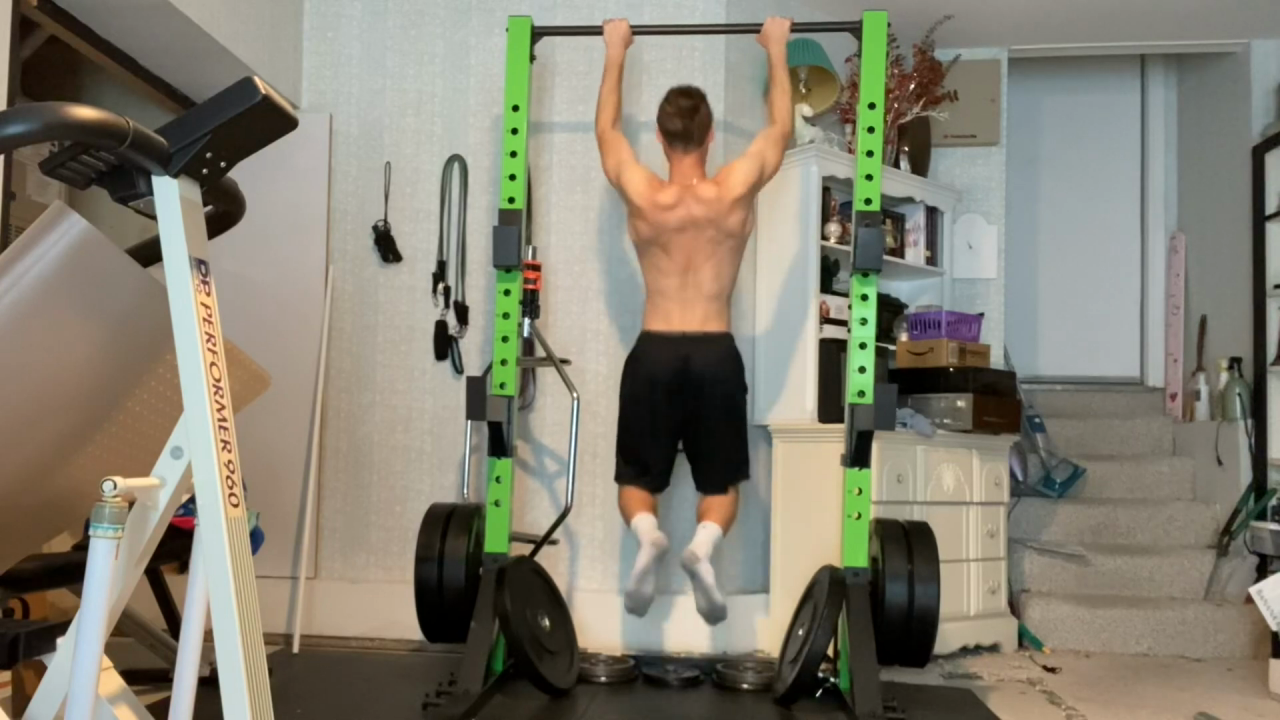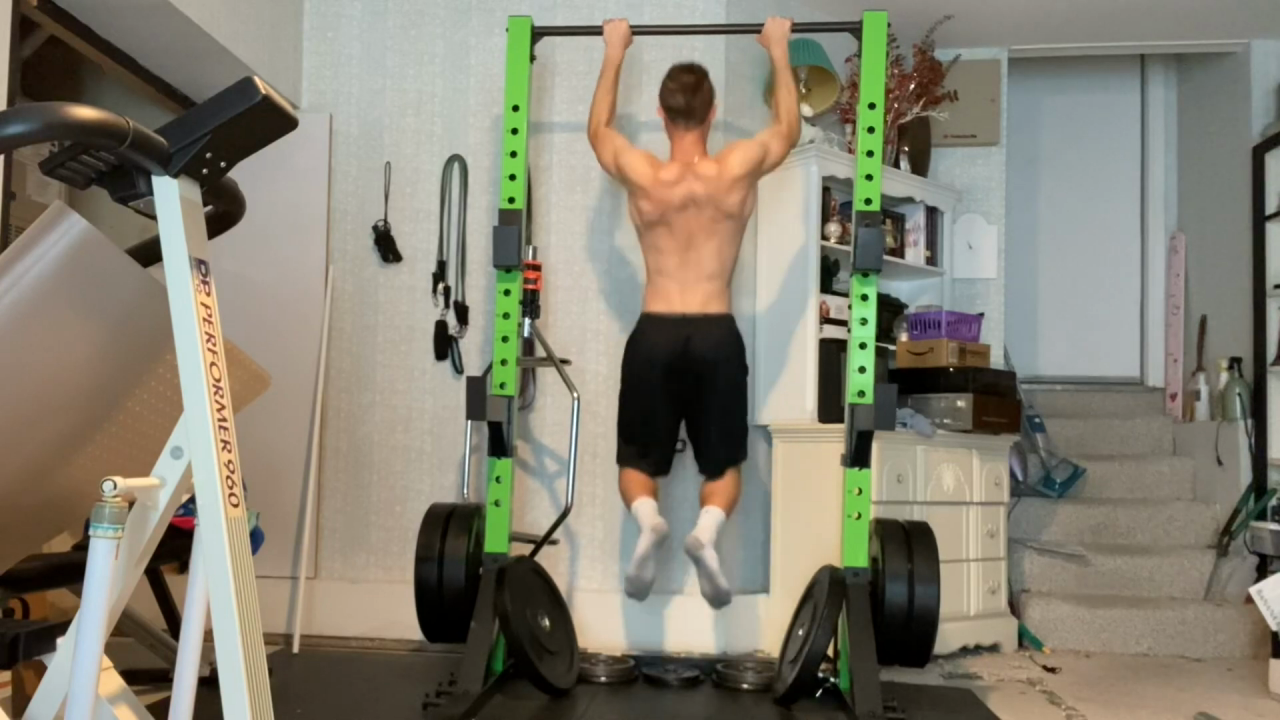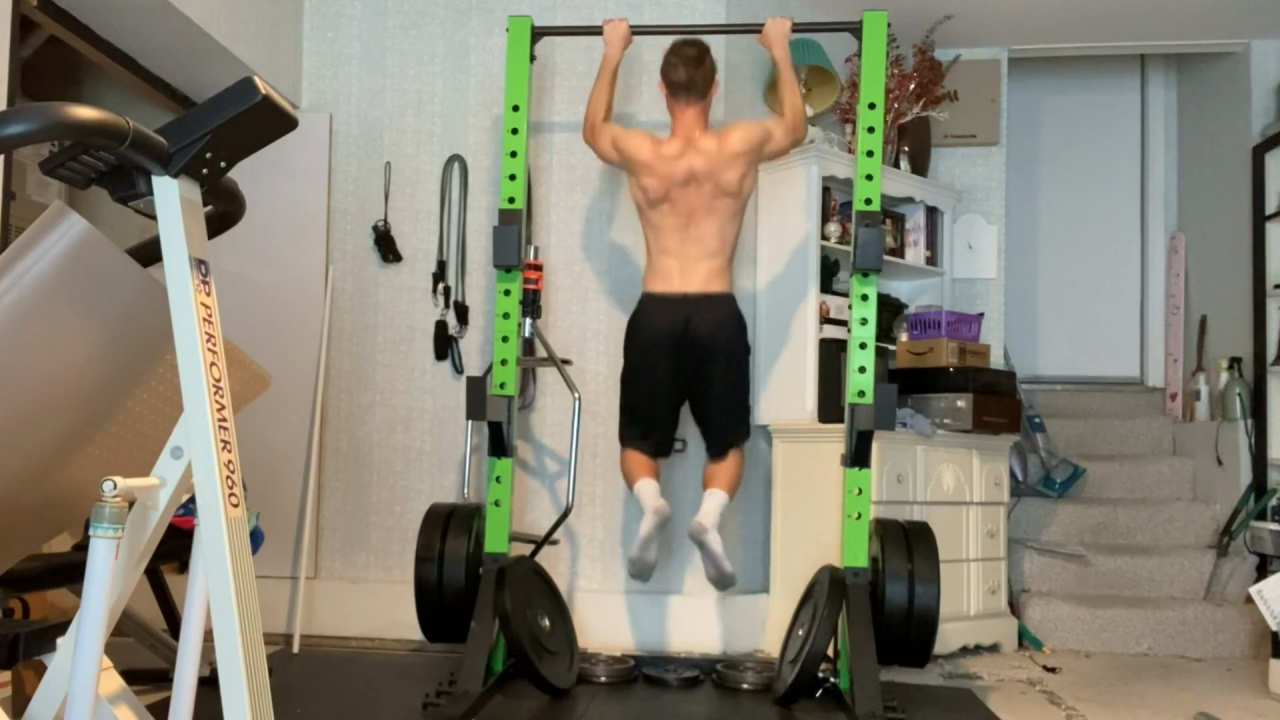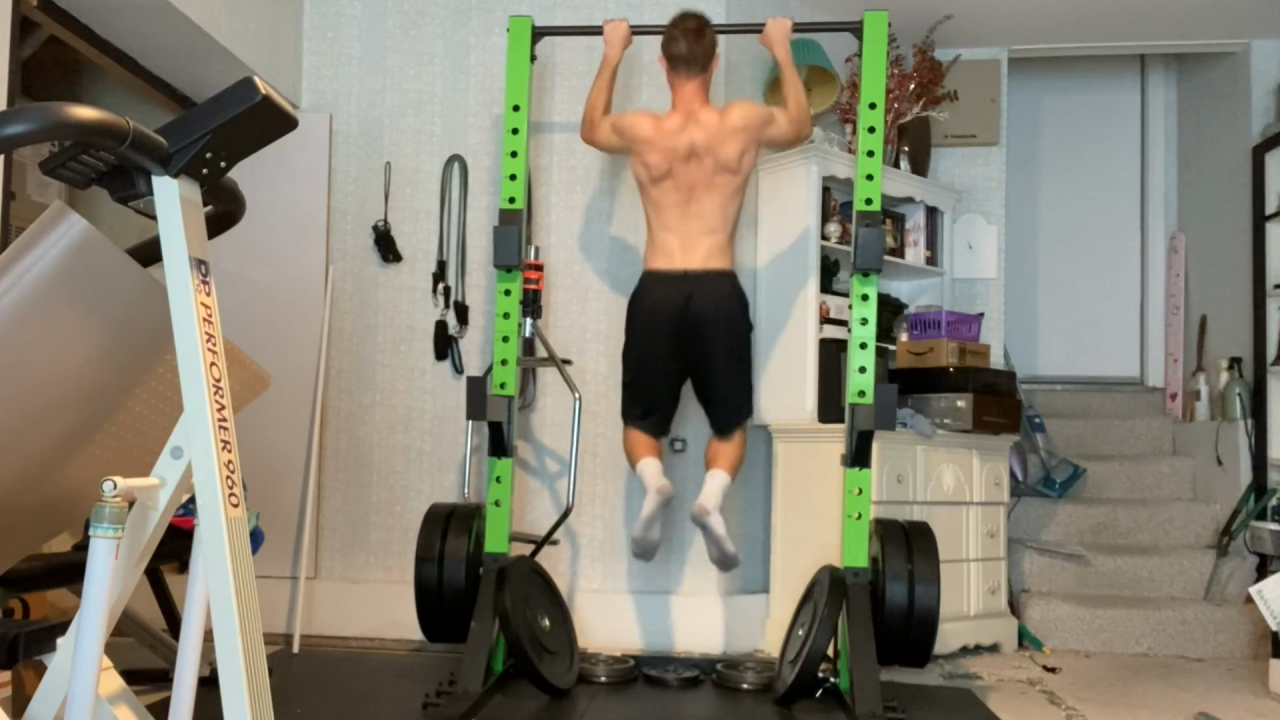
dt=0.1s
person 1, frame 1
left shoulder: (641, 198)
right shoulder: (735, 195)
left elbow: (606, 128)
right elbow: (779, 128)
left wrist: (615, 52)
right wrist: (776, 51)
left hip: (653, 355)
right hip: (715, 356)
left knee: (635, 481)
right knee: (720, 484)
left ankle: (648, 536)
right ankle: (702, 547)
person 1, frame 2
left shoulder: (640, 174)
right shoulder: (739, 168)
left elbow: (596, 130)
right elbow: (790, 127)
left wrist: (613, 54)
right wrist: (778, 53)
left hip: (655, 335)
right hip: (715, 336)
left knee: (636, 461)
right knee: (723, 465)
left ankle: (648, 520)
right ankle: (705, 533)
person 1, frame 3
left shoulder: (640, 156)
right shoulder: (740, 149)
left elbow: (591, 128)
right elbow: (795, 127)
left wrist: (612, 54)
right wrist: (780, 52)
left hip: (655, 316)
right hip: (718, 317)
left knee: (638, 444)
right knee: (726, 447)
left ankle: (652, 502)
right ankle: (709, 517)
person 1, frame 4
left shoulder: (639, 130)
right shoulder: (744, 123)
left elbow: (589, 128)
right elbow: (801, 125)
left wrist: (612, 56)
right wrist: (783, 52)
left hip: (657, 293)
right hip: (718, 294)
left knee: (641, 421)
right knee: (729, 424)
left ankle: (653, 481)
right ankle: (711, 497)
